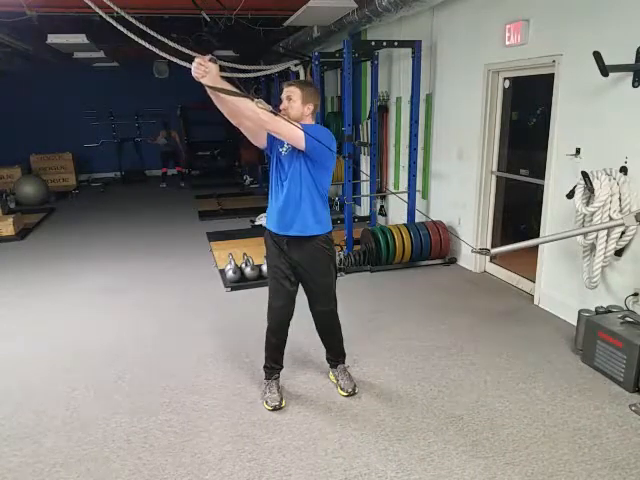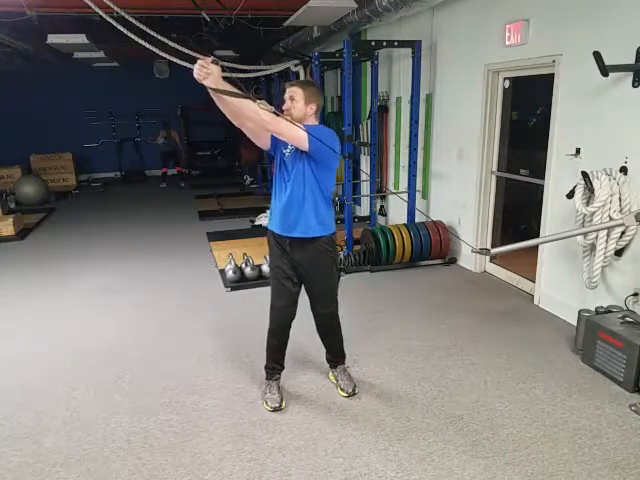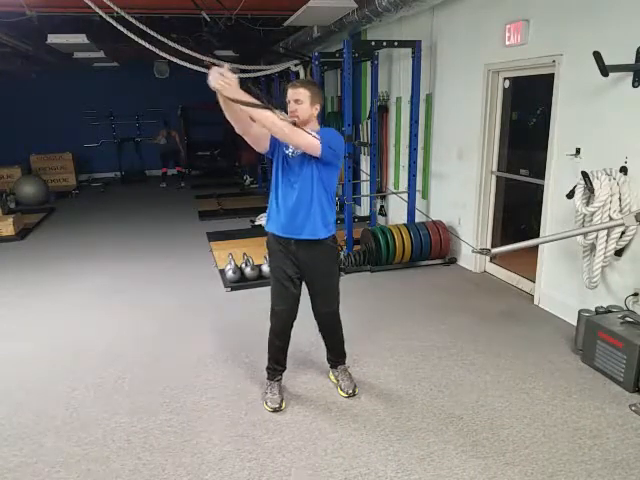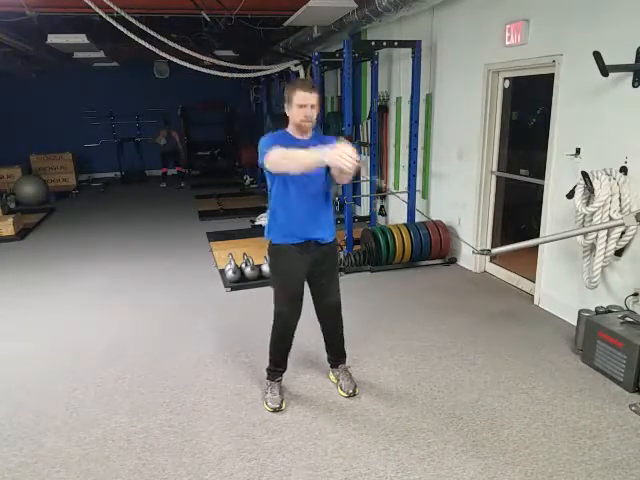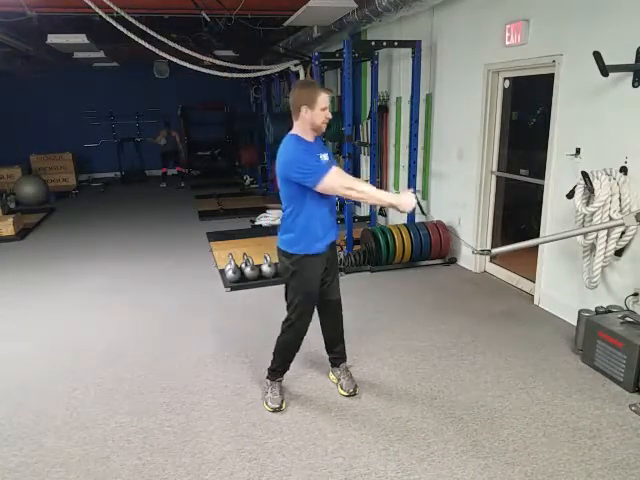
dt=0.4s
person 1, frame 1
left shoulder: (322, 138)
right shoulder: (276, 140)
left elbow: (266, 120)
right elbow: (241, 119)
left wrist: (218, 82)
right wrist: (210, 84)
left hip: (313, 241)
right hip: (278, 239)
left knee: (325, 310)
right knee: (278, 314)
left ankle: (338, 365)
right ankle: (272, 377)
person 1, frame 2
left shoulder: (325, 139)
right shoulder: (282, 141)
left elbow: (269, 122)
right elbow: (245, 121)
left wrist: (220, 84)
right wrist: (212, 86)
left hip: (317, 242)
right hip: (281, 240)
left knee: (326, 310)
right knee: (280, 313)
left ankle: (337, 365)
right ankle: (272, 377)
person 1, frame 3
left shoulder: (331, 140)
right shoulder: (279, 143)
left elbow: (291, 134)
right elbow: (245, 128)
left wrist: (240, 95)
right wrist: (224, 94)
left hip: (319, 243)
right hip: (281, 241)
left knee: (327, 311)
right knee: (282, 314)
left ankle: (338, 366)
right ankle: (274, 377)
person 1, frame 4
left shoulder: (331, 143)
right shoulder: (274, 142)
left elbow: (343, 176)
right elbow: (283, 162)
left wrist: (343, 163)
right wrist: (325, 155)
left hip: (324, 243)
right hip: (286, 246)
left knee: (330, 309)
right knee: (286, 316)
left ankle: (338, 366)
right ankle: (274, 378)
person 1, frame 5
left shoulder: (317, 145)
right shoulder: (294, 153)
left elbow: (344, 178)
right elbow: (344, 189)
left wrist: (390, 197)
right wrist: (394, 199)
left hip: (325, 245)
right hip: (301, 252)
left knee: (331, 309)
right knee: (298, 318)
left ankle: (338, 365)
right ankle: (274, 378)
